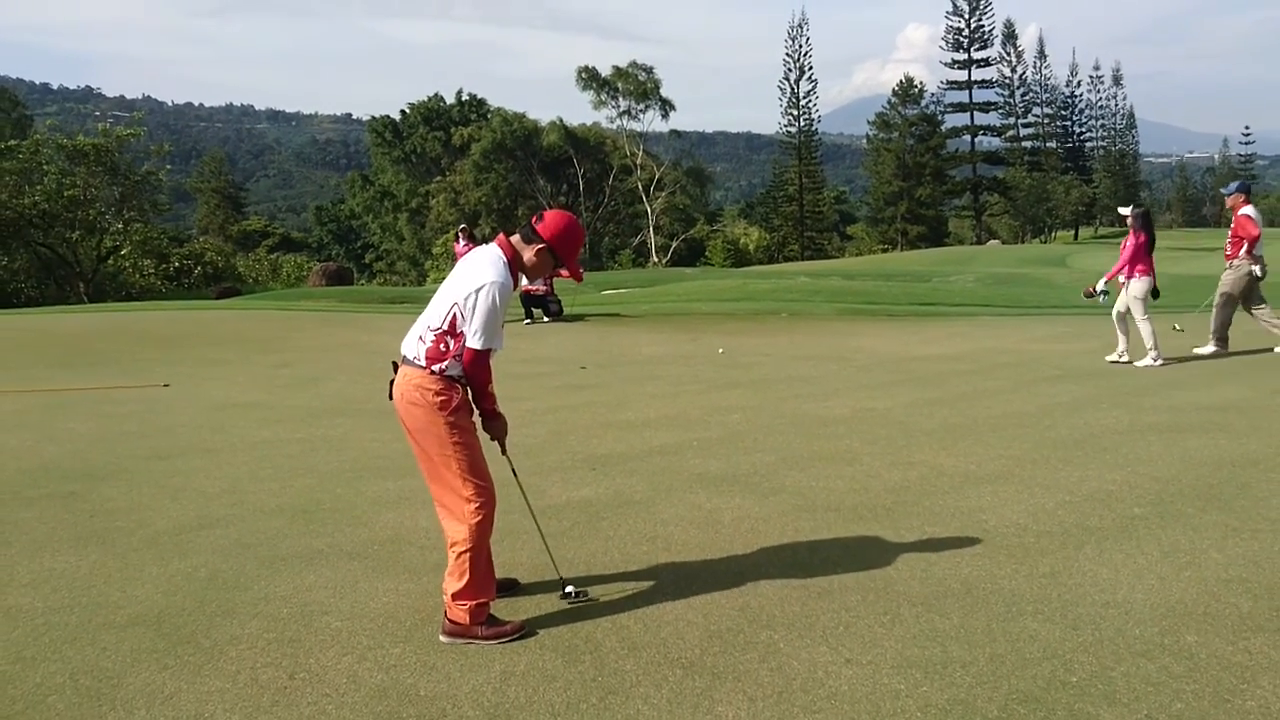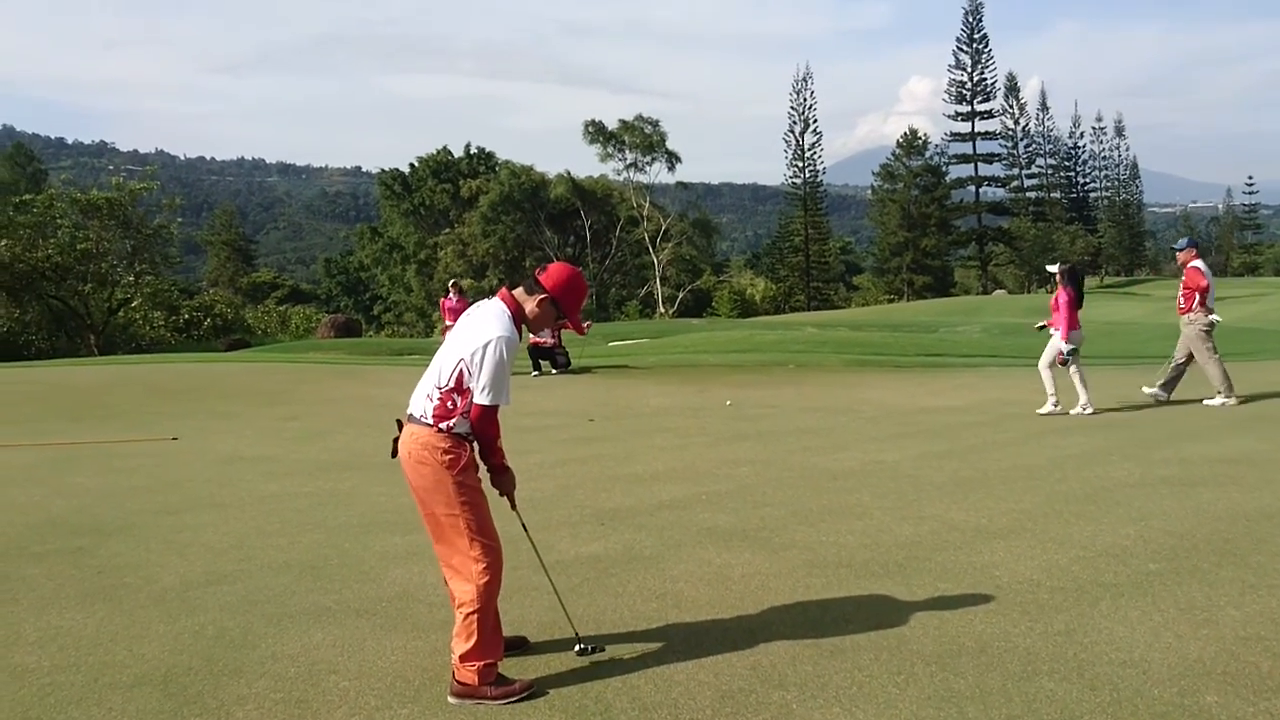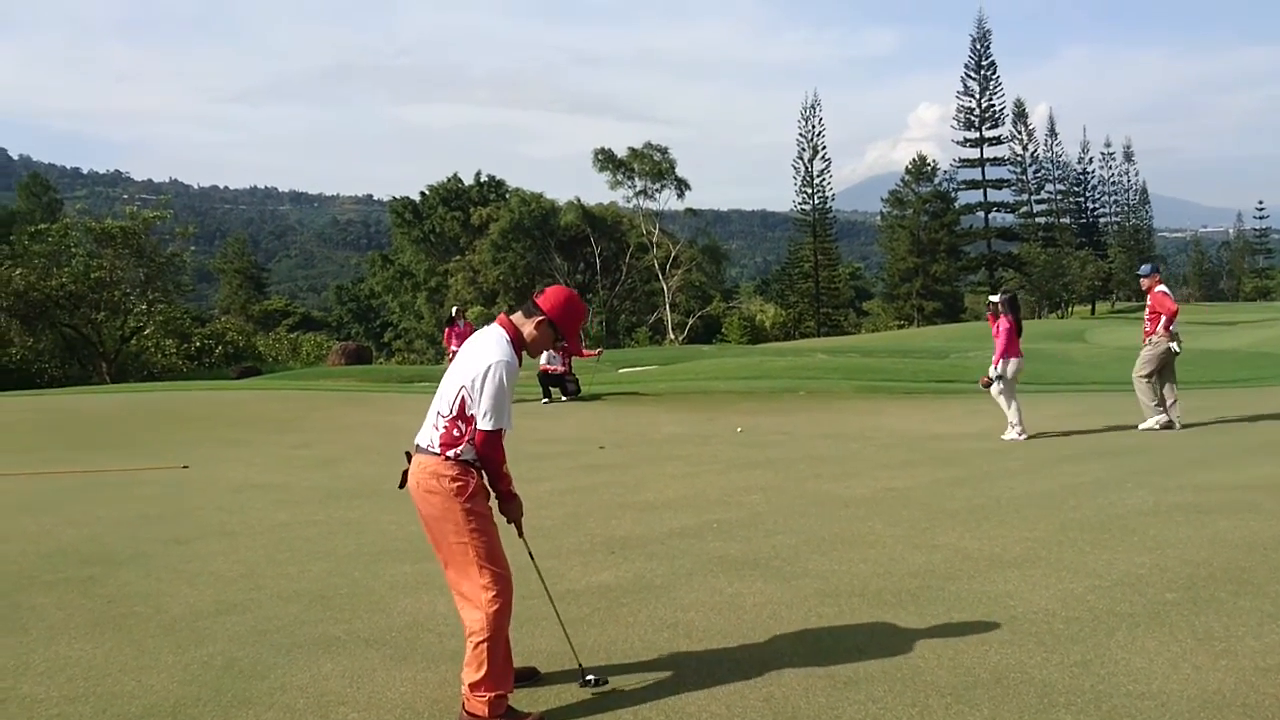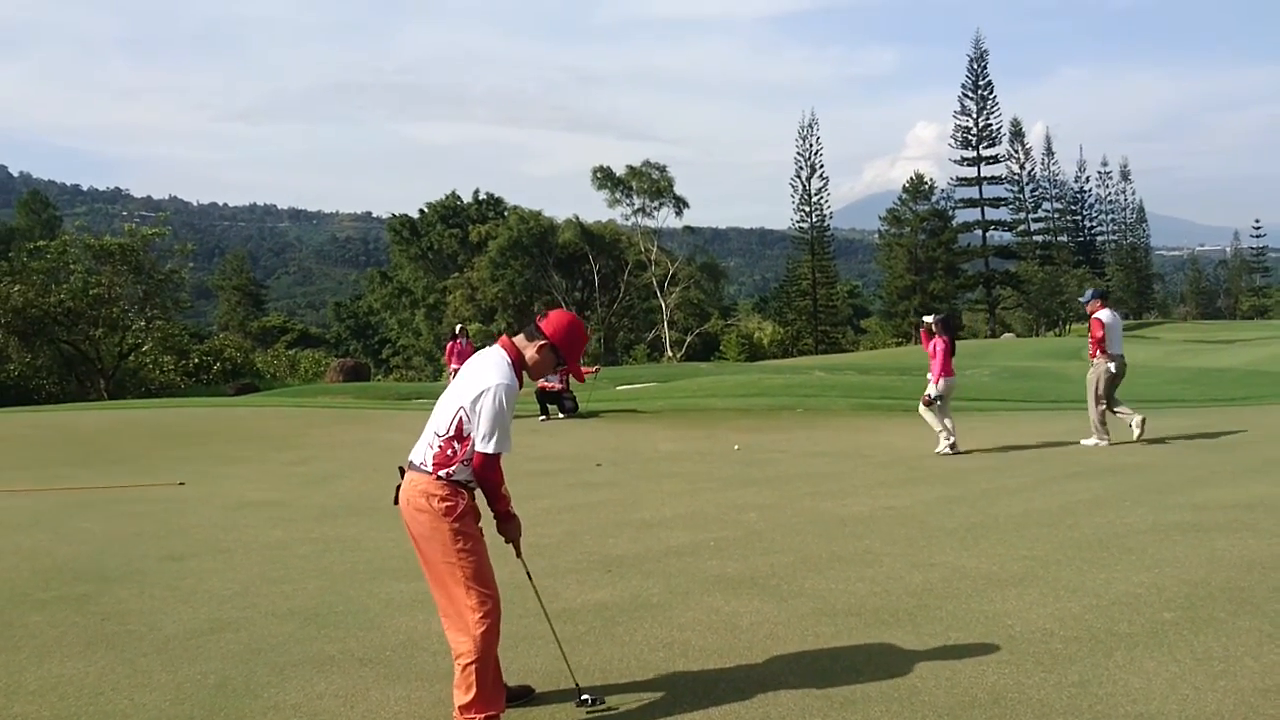
dt=0.5s
person 1, frame 1
left shoulder: (485, 254)
right shoulder: (495, 280)
right elbow: (474, 359)
left wrist: (484, 409)
right wrist: (490, 413)
left hip: (422, 379)
right hip: (432, 389)
left knee: (459, 492)
right knee: (473, 499)
left ankle: (470, 577)
right ankle: (465, 615)
person 1, frame 2
left shoulder: (487, 309)
right shoulder: (501, 335)
right elbow: (483, 415)
left wrist: (492, 462)
right wrist: (499, 467)
left hip: (426, 436)
right hip: (439, 447)
left knee: (468, 553)
right knee: (479, 558)
left ankle: (482, 637)
right ankle: (473, 676)
person 1, frame 3
left shoulder: (488, 337)
right shoulder: (501, 359)
right elbow: (487, 441)
left wrist: (500, 489)
right wrist: (506, 493)
left hip: (437, 468)
right hip: (447, 477)
left knee: (482, 580)
right knee: (489, 587)
left ankle: (494, 668)
person 1, frame 4
left shoulder: (491, 358)
right shoulder: (501, 383)
right elbow: (485, 463)
left wrist: (500, 508)
right wrist: (504, 513)
left hip: (432, 488)
right hip: (438, 496)
left knee: (474, 600)
right knee: (477, 609)
